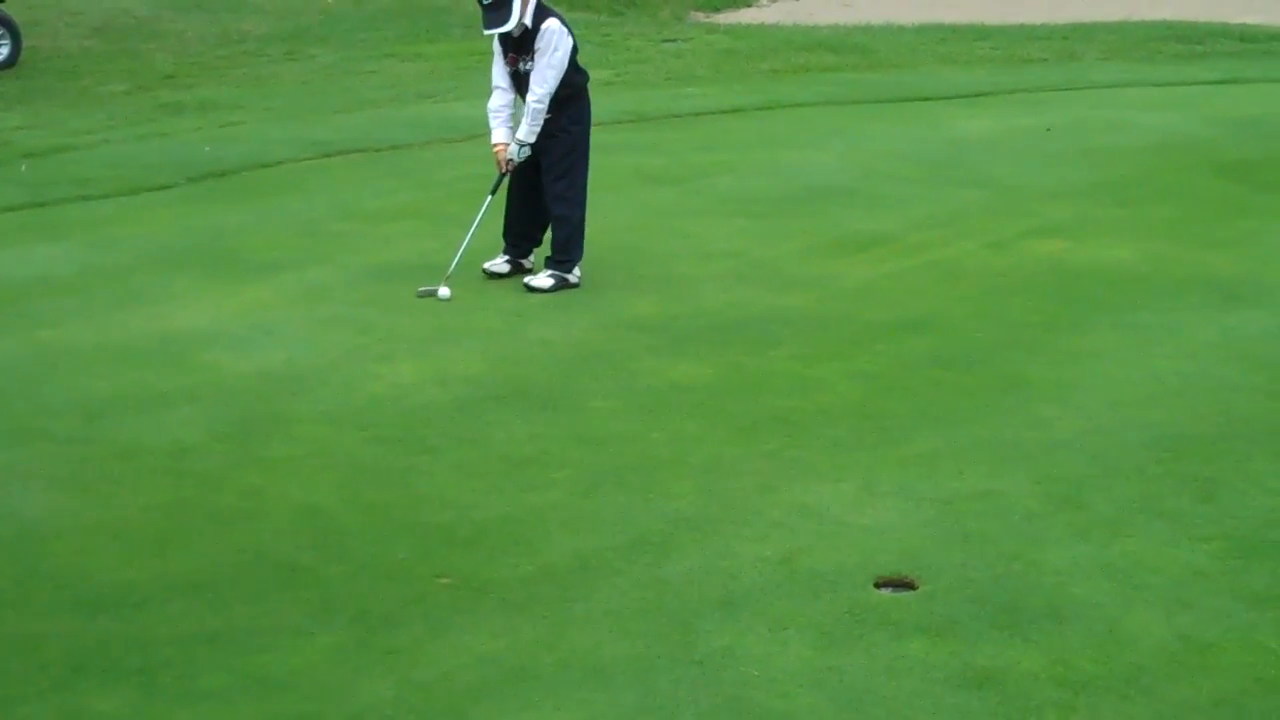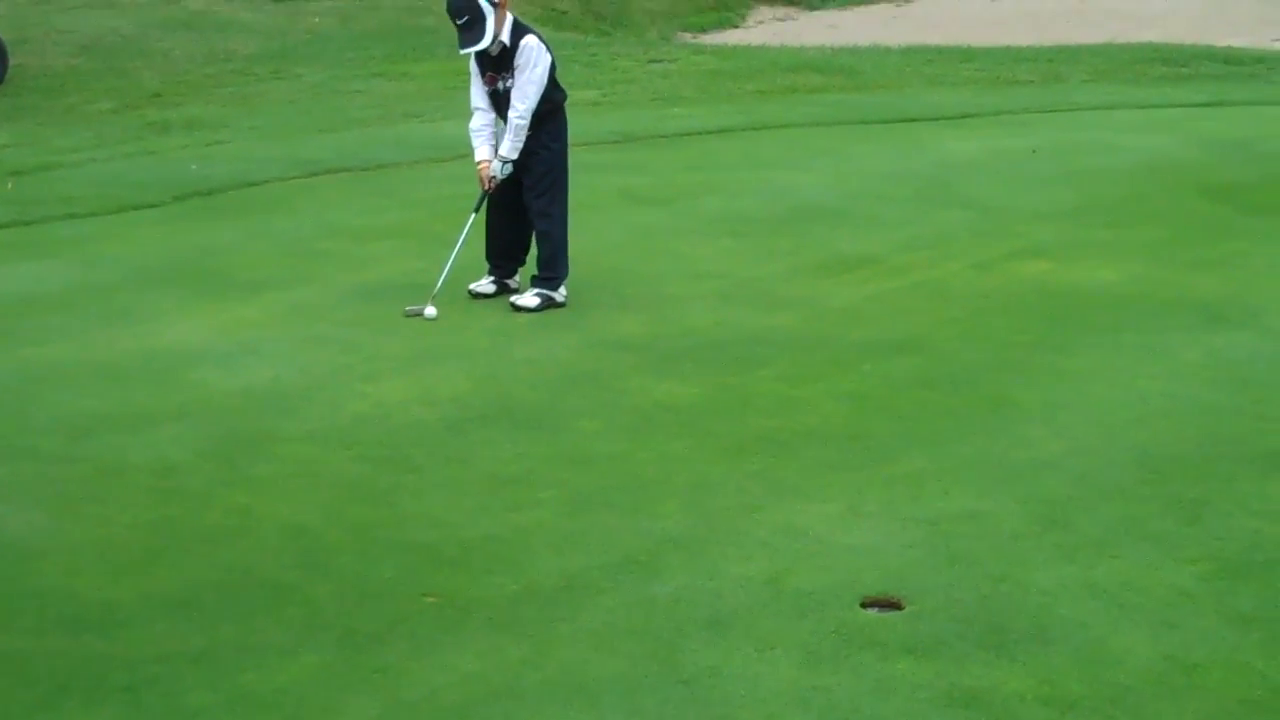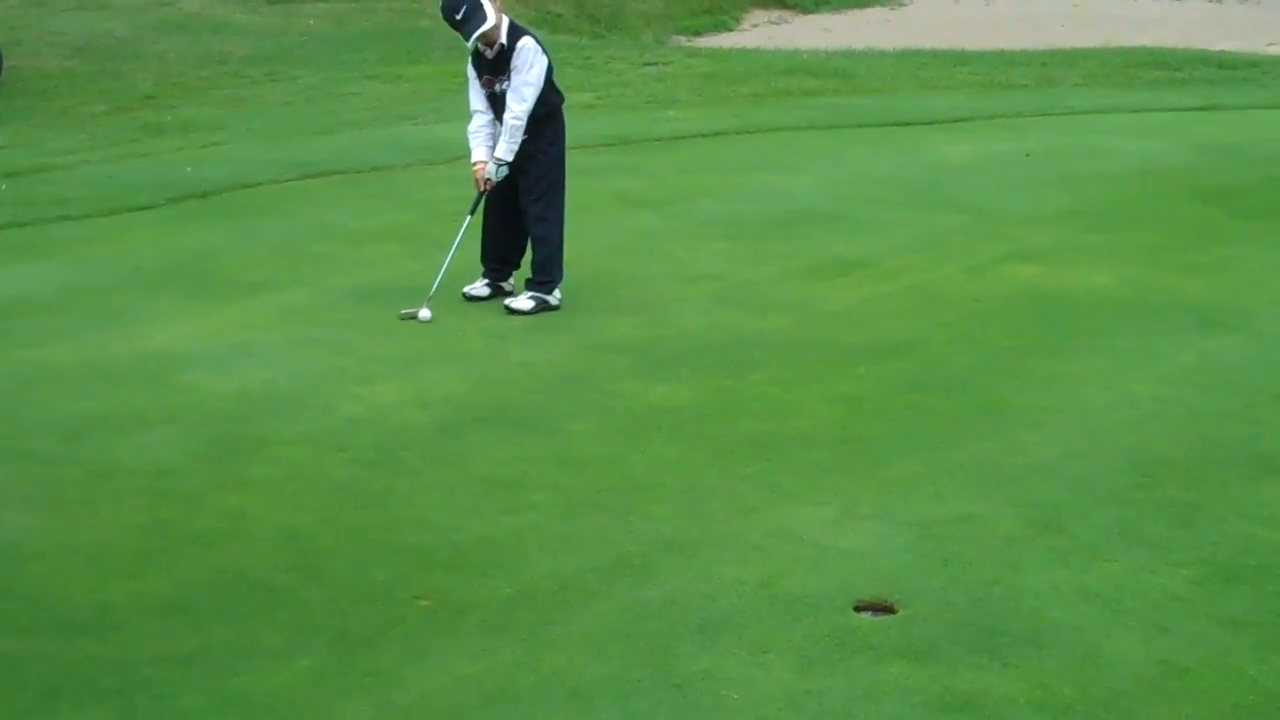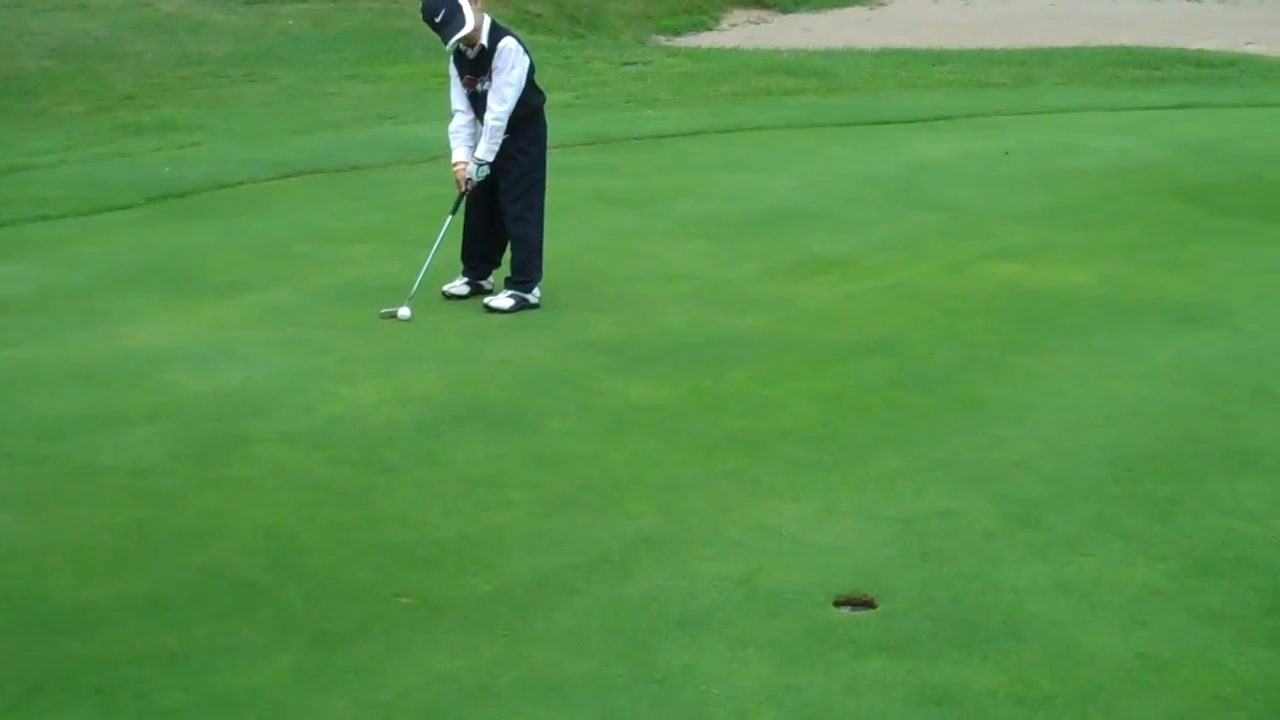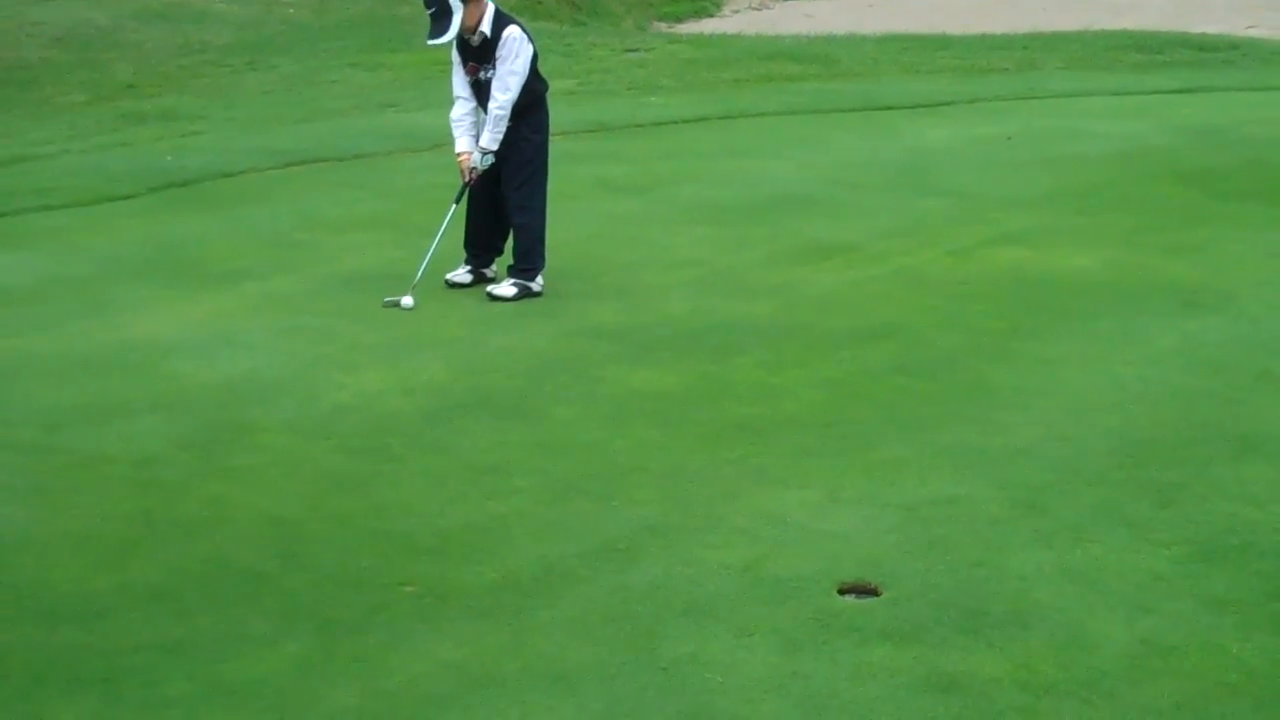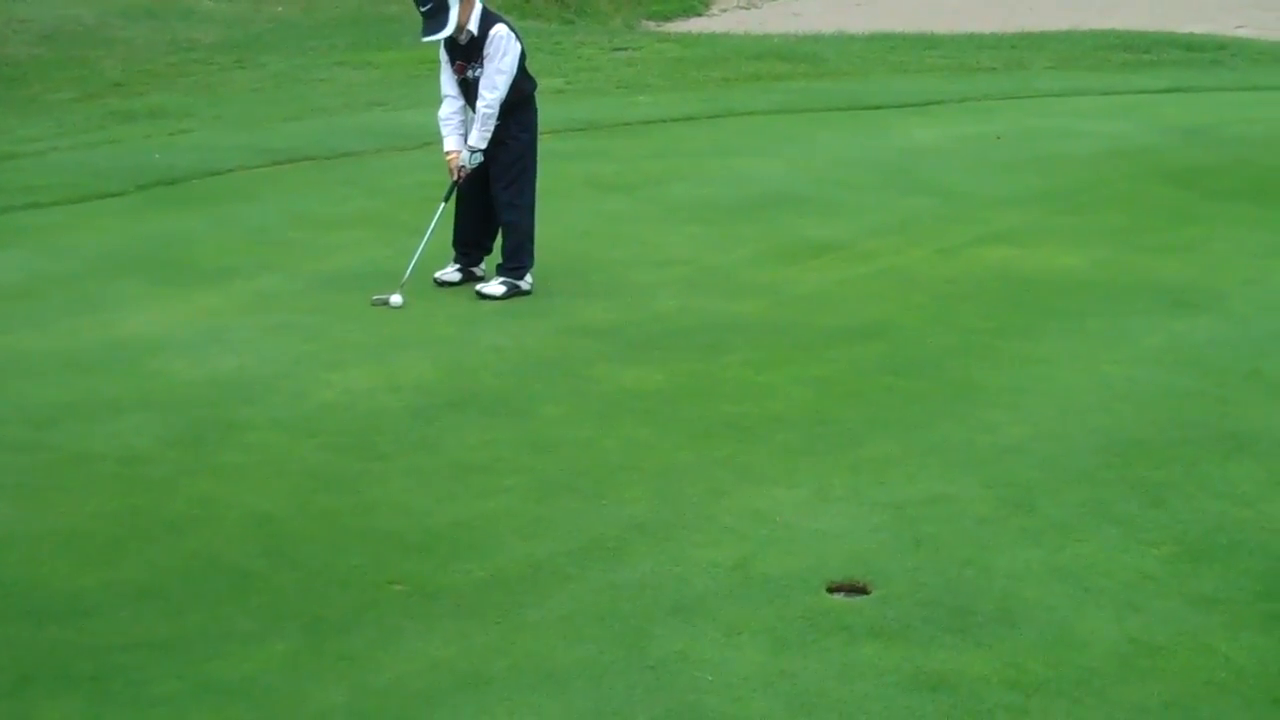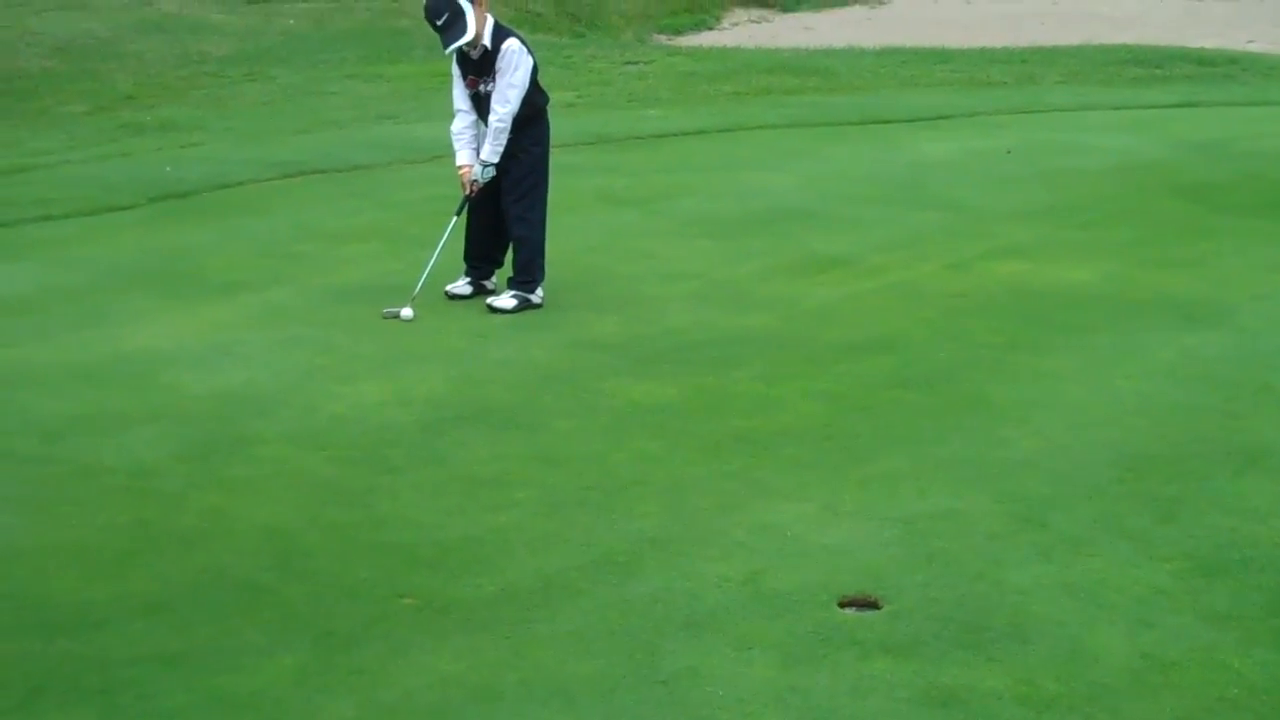
dt=0.4s
person 1, frame 1
left shoulder: (550, 28)
right shoulder: (503, 33)
left elbow: (541, 93)
right elbow: (502, 89)
left wrist: (521, 141)
right wrist: (501, 138)
left hip: (567, 114)
right hip: (535, 116)
left knee: (562, 190)
right knee: (523, 184)
left ankle: (565, 266)
right ankle: (518, 252)
person 1, frame 2
left shoulder: (528, 44)
right shoulder: (479, 53)
left elbow: (522, 109)
right elbow: (481, 109)
left wrist: (503, 158)
right wrist: (484, 156)
left hip: (544, 132)
right hip: (513, 133)
left knee: (544, 207)
right knee: (502, 204)
left ankle: (551, 284)
right ankle: (503, 272)
person 1, frame 3
left shoulder: (525, 46)
right shoulder: (477, 57)
left elbow: (518, 110)
right elbow: (481, 112)
left wrist: (499, 160)
right wrist: (481, 158)
left hip: (542, 135)
right hip: (509, 137)
left knee: (540, 210)
right knee: (499, 207)
left ankle: (545, 288)
right ankle: (497, 275)
person 1, frame 4
left shoulder: (506, 46)
right shoulder: (459, 55)
left elbow: (500, 110)
right elbow: (462, 111)
left wrist: (480, 160)
right wrist: (461, 158)
left hip: (523, 135)
right hip: (489, 135)
left knee: (519, 209)
right knee: (480, 205)
left ankle: (524, 287)
right ankle: (477, 274)
person 1, frame 5
left shoulder: (510, 34)
right shoulder: (461, 42)
left elbow: (503, 98)
right elbow: (464, 98)
left wrist: (484, 149)
right wrist: (465, 147)
left hip: (525, 122)
right hip: (492, 124)
left knee: (522, 197)
right knee: (482, 193)
left ankle: (527, 274)
right ankle: (479, 262)
person 1, frame 6
left shoulder: (498, 33)
right shoulder: (449, 41)
left elbow: (491, 97)
right elbow: (451, 97)
left wrist: (472, 147)
right wrist: (453, 146)
left hip: (513, 121)
right hip: (480, 123)
left knee: (511, 196)
right knee: (471, 192)
left ankle: (516, 273)
right ankle: (468, 260)
person 1, frame 7
left shoulder: (510, 47)
right shoulder: (461, 55)
left elbow: (504, 111)
right elbow: (464, 112)
left wrist: (485, 162)
right wrist: (466, 160)
left hip: (525, 135)
right hip: (492, 135)
left knee: (522, 210)
right knee: (482, 205)
left ankle: (527, 286)
right ankle: (479, 274)
